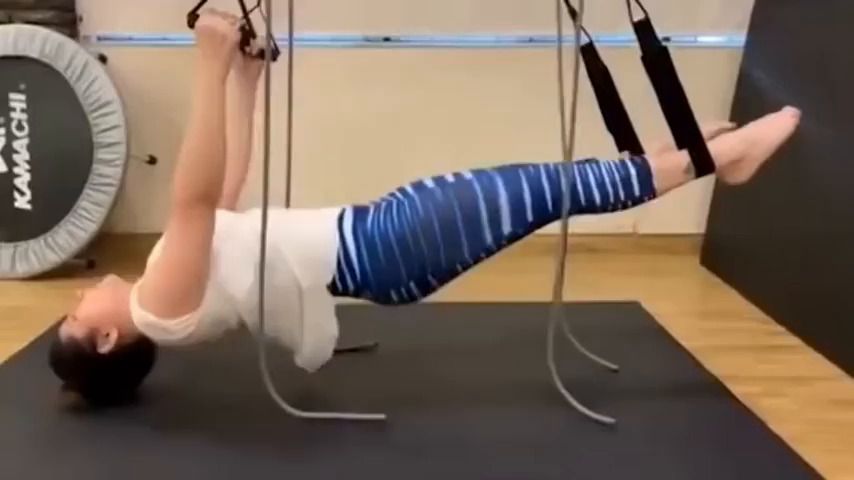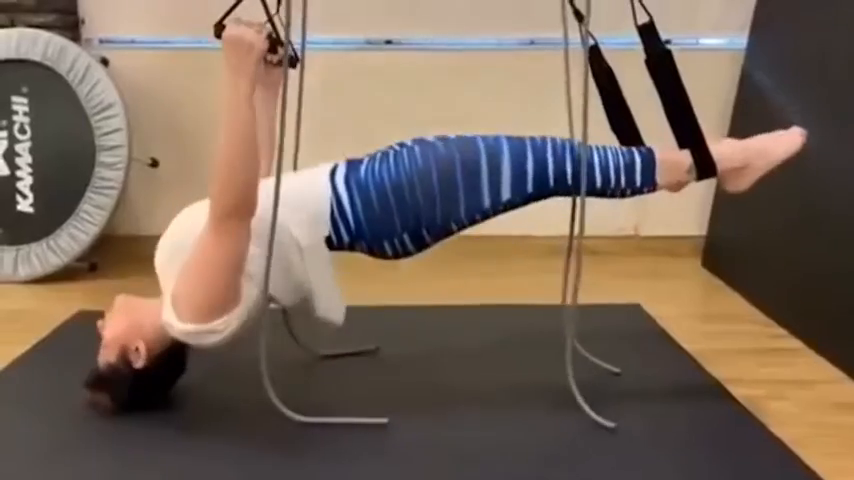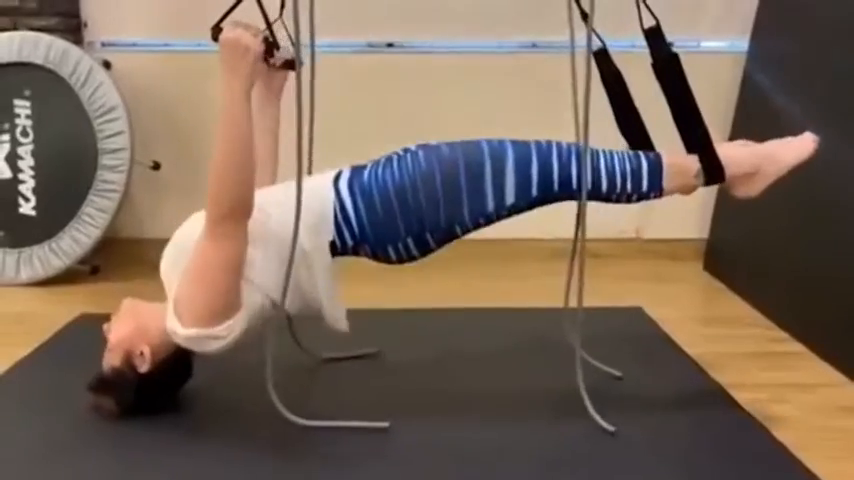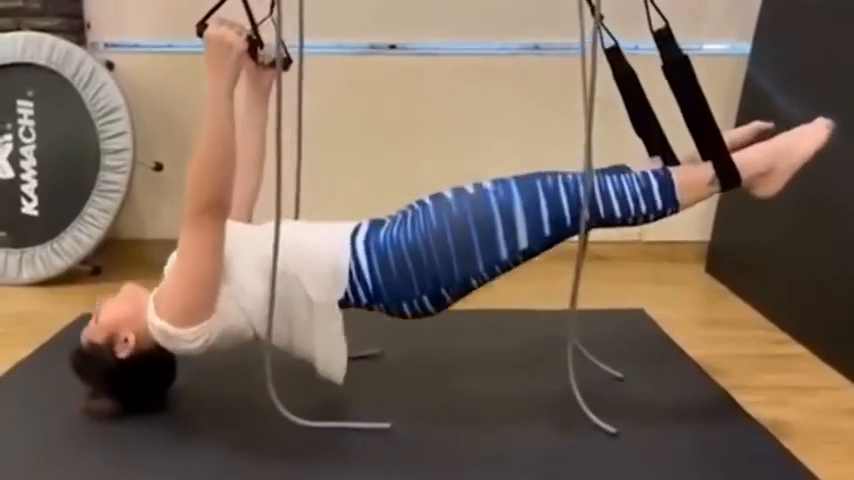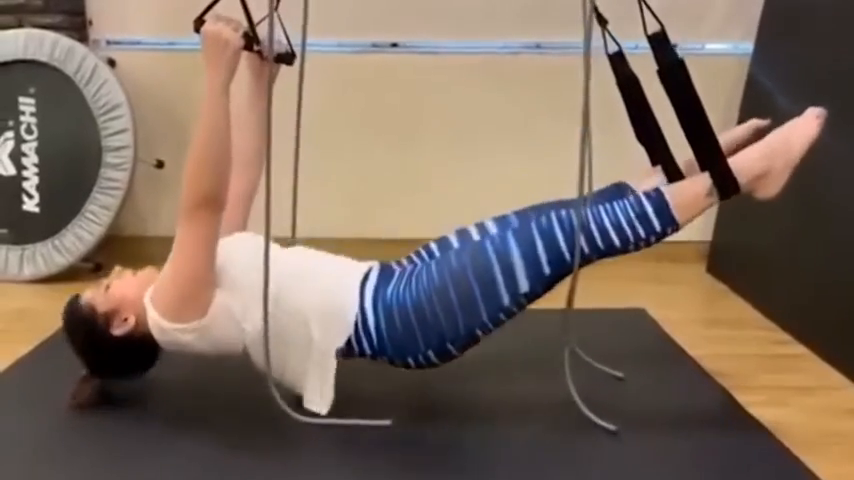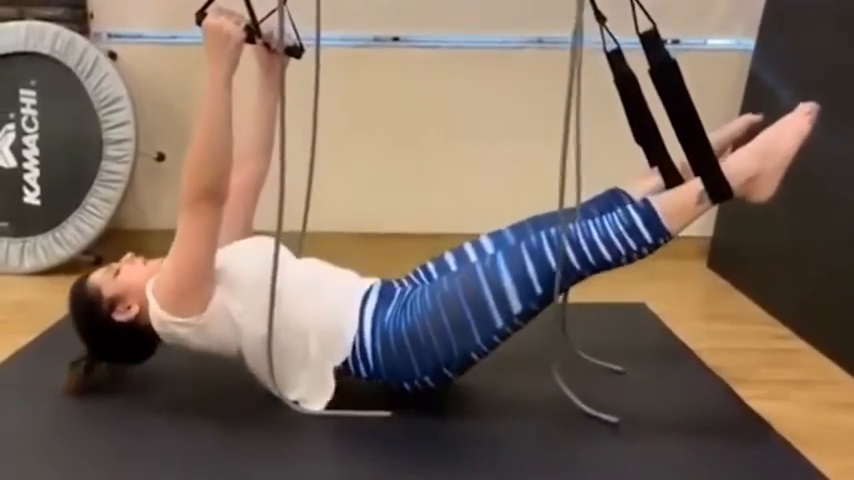
dt=0.3s
person 1, frame 1
left shoulder: (159, 293)
right shoulder: (161, 312)
left elbow: (226, 195)
right elbow: (196, 199)
left wrist: (245, 81)
right wrist: (210, 67)
left hip: (363, 242)
right hip: (374, 252)
left knee: (544, 185)
right knee: (549, 188)
left ankle: (696, 154)
right ankle: (713, 157)
person 1, frame 2
left shoulder: (176, 268)
right shoulder: (192, 314)
left elbow: (252, 191)
right elbow: (235, 208)
left wrist: (266, 88)
right wrist: (238, 76)
left hip: (362, 195)
right hip: (373, 204)
left knee: (548, 164)
right knee: (549, 163)
left ankle: (693, 160)
right ankle: (713, 162)
person 1, frame 3
left shoulder: (182, 275)
right shoulder: (193, 318)
left elbow: (253, 196)
right elbow: (230, 212)
left wrist: (268, 92)
right wrist: (235, 79)
left hip: (365, 197)
right hip: (373, 210)
left knee: (552, 167)
right knee: (556, 167)
left ankle: (699, 163)
right ankle: (722, 168)
person 1, frame 4
left shoulder: (177, 288)
right shoulder: (177, 319)
left elbow: (238, 195)
right elbow: (208, 207)
left wrist: (255, 90)
right wrist: (218, 77)
left hip: (378, 255)
right hip: (387, 267)
left knee: (563, 199)
right knee: (563, 202)
left ankle: (705, 162)
right ankle: (741, 167)
person 1, frame 5
left shoulder: (205, 273)
right shoulder: (176, 311)
left elbow: (240, 184)
right elbow: (202, 198)
left wrist: (260, 84)
right wrist: (216, 74)
left hip: (391, 295)
right hip: (395, 321)
left knee: (558, 222)
right knee: (569, 232)
left ankle: (698, 168)
right ankle: (742, 172)
person 1, frame 6
left shoulder: (210, 271)
right shoulder: (179, 307)
left elbow: (247, 177)
right elbow: (204, 193)
left wrist: (269, 79)
right wrist: (218, 68)
left hip: (388, 310)
right hip: (396, 344)
left knee: (558, 235)
right knee: (559, 249)
left ankle: (692, 166)
right ankle: (732, 177)
